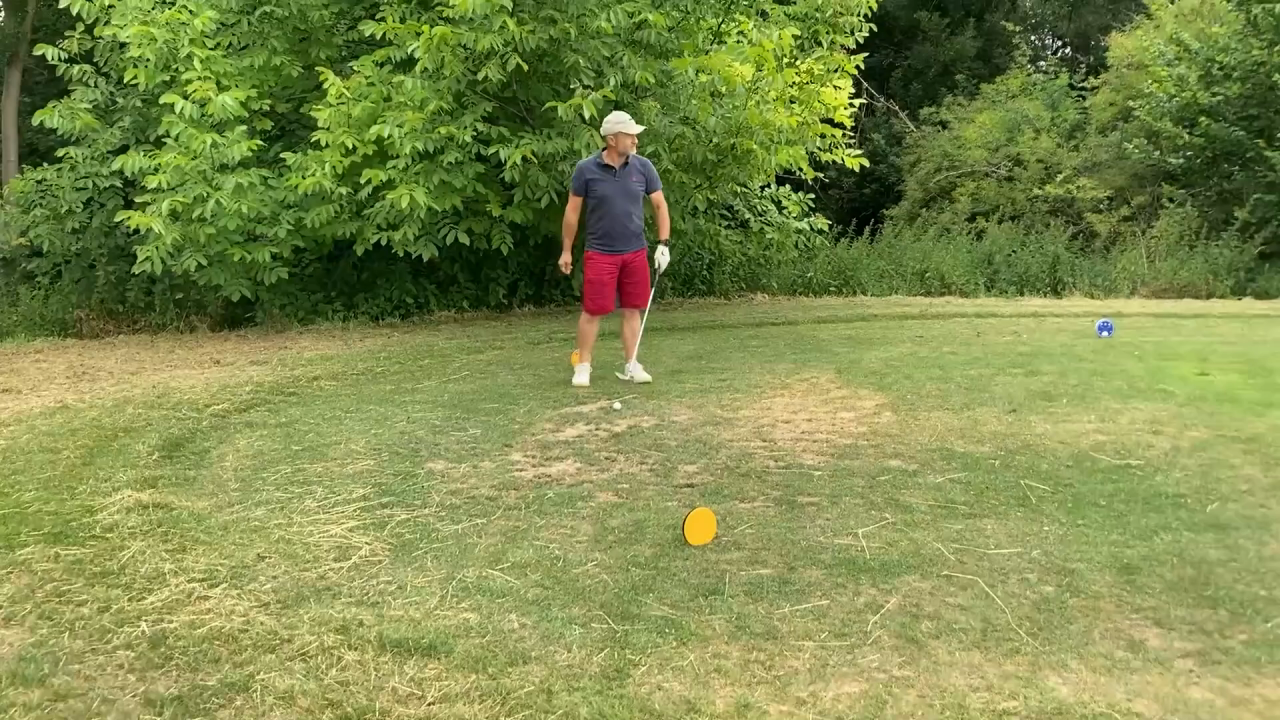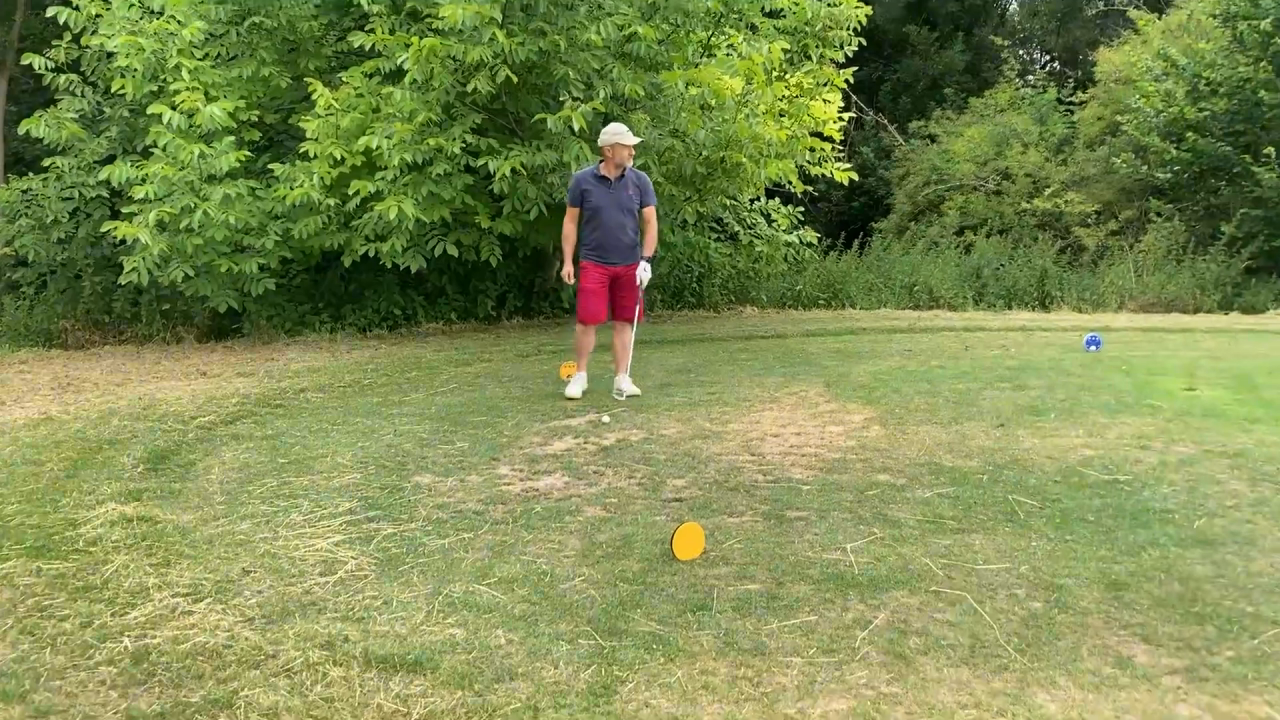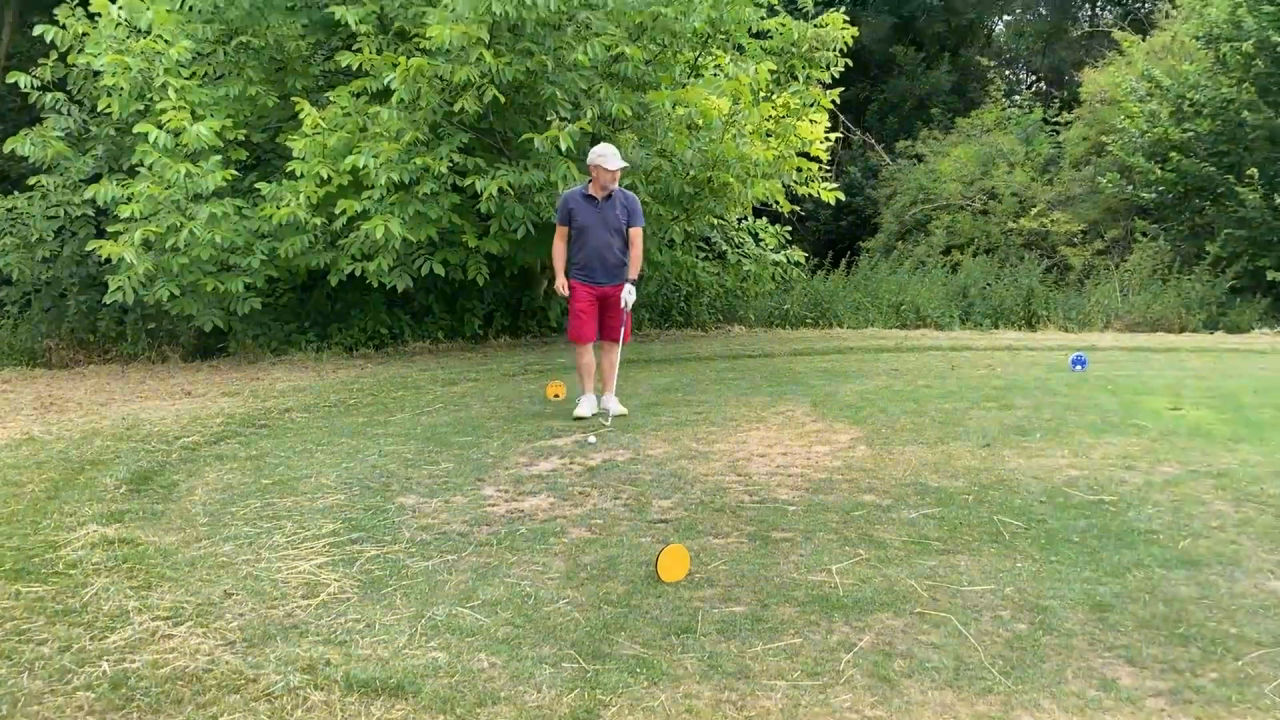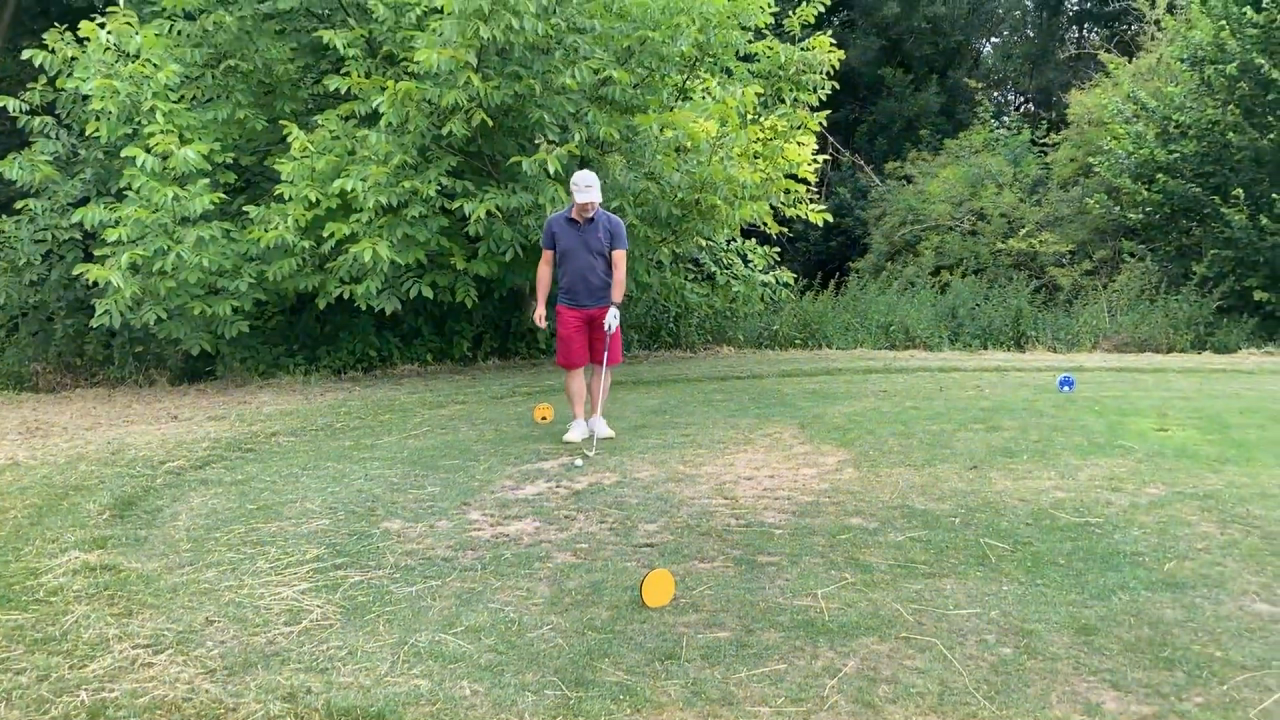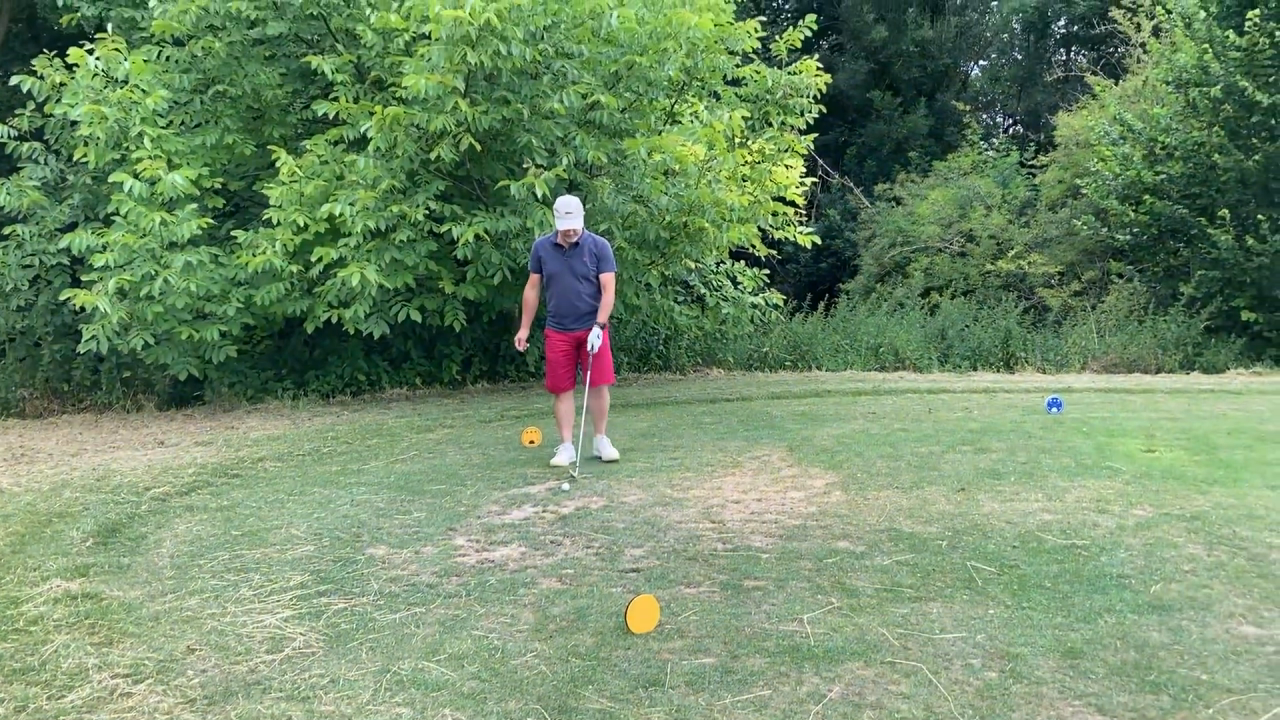
dt=0.2s
person 1, frame 1
left shoulder: (644, 167)
right shoulder: (585, 169)
left elbow: (660, 206)
right elbow: (573, 211)
left wrist: (663, 244)
right wrist: (566, 250)
left hip: (636, 252)
right hip: (600, 253)
left knee: (632, 310)
right knee: (593, 311)
left ankle: (631, 364)
right ankle: (583, 365)
person 1, frame 2
left shoulder: (640, 181)
right shoulder: (582, 180)
left elbow: (649, 223)
right elbow: (570, 222)
left wrist: (646, 261)
right wrist: (567, 261)
left hip: (629, 265)
right hip: (593, 264)
left knee: (624, 322)
right knee: (587, 321)
left ankle: (621, 377)
right ankle: (580, 375)
person 1, frame 3
left shoulder: (629, 201)
right shoulder: (570, 199)
left elbow: (636, 245)
right elbow: (560, 240)
left wrist: (631, 283)
right wrist: (560, 275)
left hip: (617, 285)
right hip: (582, 284)
left knee: (612, 343)
right knee: (583, 341)
left ankle: (608, 396)
right ankle: (588, 397)
person 1, frame 4
left shoulder: (613, 224)
right shoulder: (554, 223)
left elbow: (620, 268)
right elbow: (546, 265)
left wrist: (614, 307)
right wrist: (540, 304)
left hip: (604, 307)
right hip: (569, 308)
left knee: (602, 364)
right knee: (573, 366)
left ankle: (597, 418)
right ankle: (579, 422)
person 1, frame 5
left shoulder: (600, 246)
right shoulder: (541, 247)
left elbow: (608, 291)
right elbow: (532, 289)
left wrist: (598, 327)
right wrist: (524, 328)
left hip: (592, 328)
right hip: (557, 331)
left knee: (600, 385)
right knee: (561, 390)
left ankle: (600, 439)
right ankle: (566, 446)
